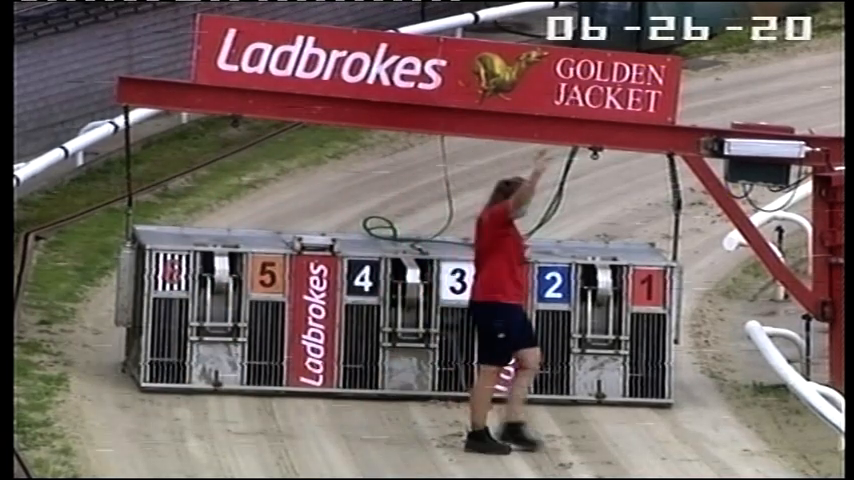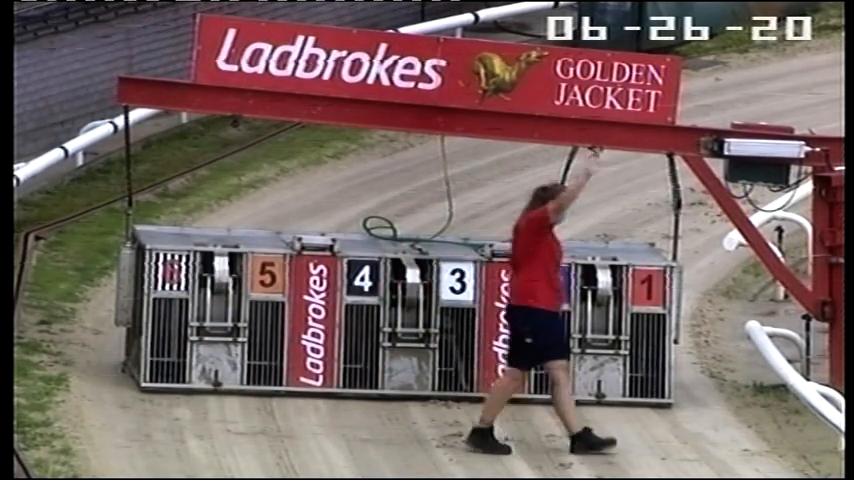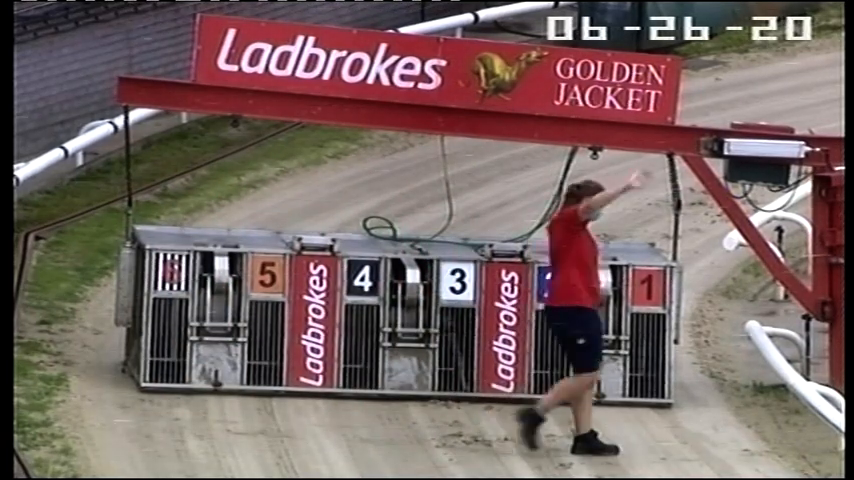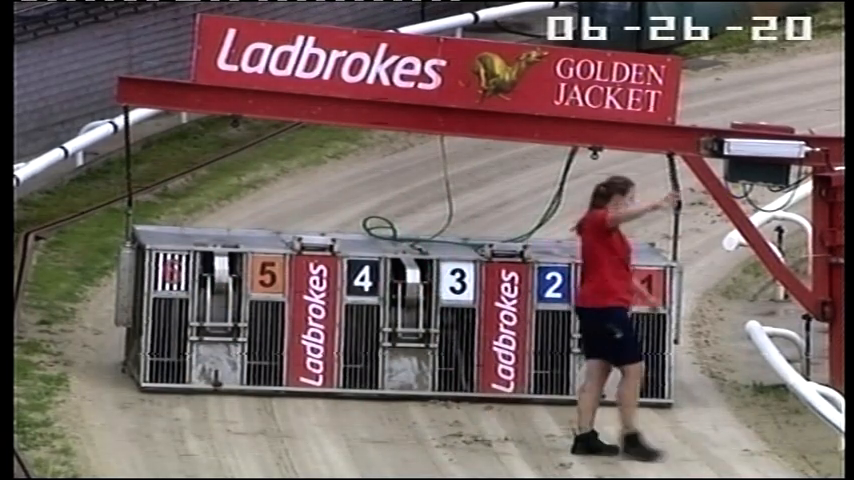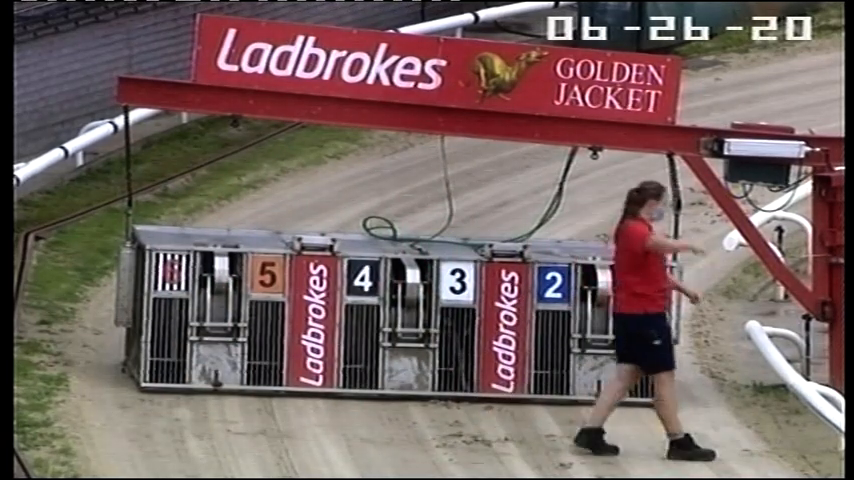
dt=0.2s
person 1, frame 1
left shoulder: (503, 225)
right shoulder: (495, 217)
right elbow: (519, 199)
right wrist: (535, 175)
left hip: (507, 304)
right hip: (494, 304)
left knee: (530, 362)
right knee: (491, 370)
left ankle: (513, 426)
right ankle: (477, 435)
person 1, frame 2
left shoulder: (541, 231)
right shoulder: (533, 222)
right elbow: (561, 204)
right wrist: (585, 175)
left hip: (547, 311)
right hip: (530, 310)
left knee: (561, 374)
right knee: (515, 375)
left ankle: (579, 437)
right ankle: (481, 432)
person 1, frame 3
left shoulder: (577, 228)
right shoulder: (566, 221)
right elbow: (592, 205)
right wrist: (626, 186)
left hip: (581, 309)
right hip: (570, 309)
left knee: (588, 375)
right knee: (586, 376)
left ankle: (585, 437)
right ankle: (534, 414)
person 1, frame 4
left shoulder: (608, 230)
right shoulder: (596, 221)
left elbow: (620, 272)
right elbow: (622, 215)
left wrist: (645, 295)
right wrist: (656, 205)
left hip: (603, 308)
right hip: (604, 308)
left knee: (597, 372)
right knee: (633, 369)
left ankle: (584, 437)
right ankle: (630, 437)
person 1, frame 5
left shoulder: (640, 230)
right shoulder: (634, 229)
left elbow: (656, 271)
right elbow: (657, 243)
left wrist: (684, 289)
right wrist: (685, 246)
left hip: (631, 314)
right hip: (644, 315)
left knee: (625, 376)
right knee: (664, 378)
left ankle: (590, 432)
right ankle: (679, 443)
